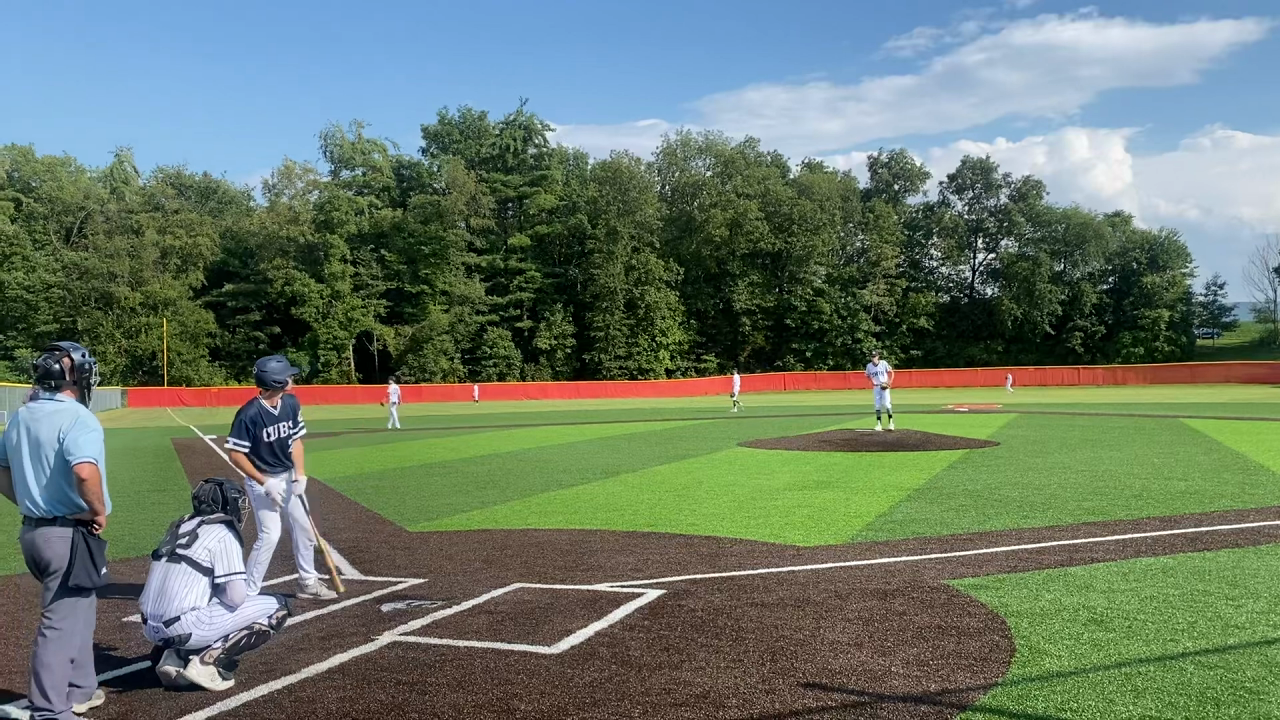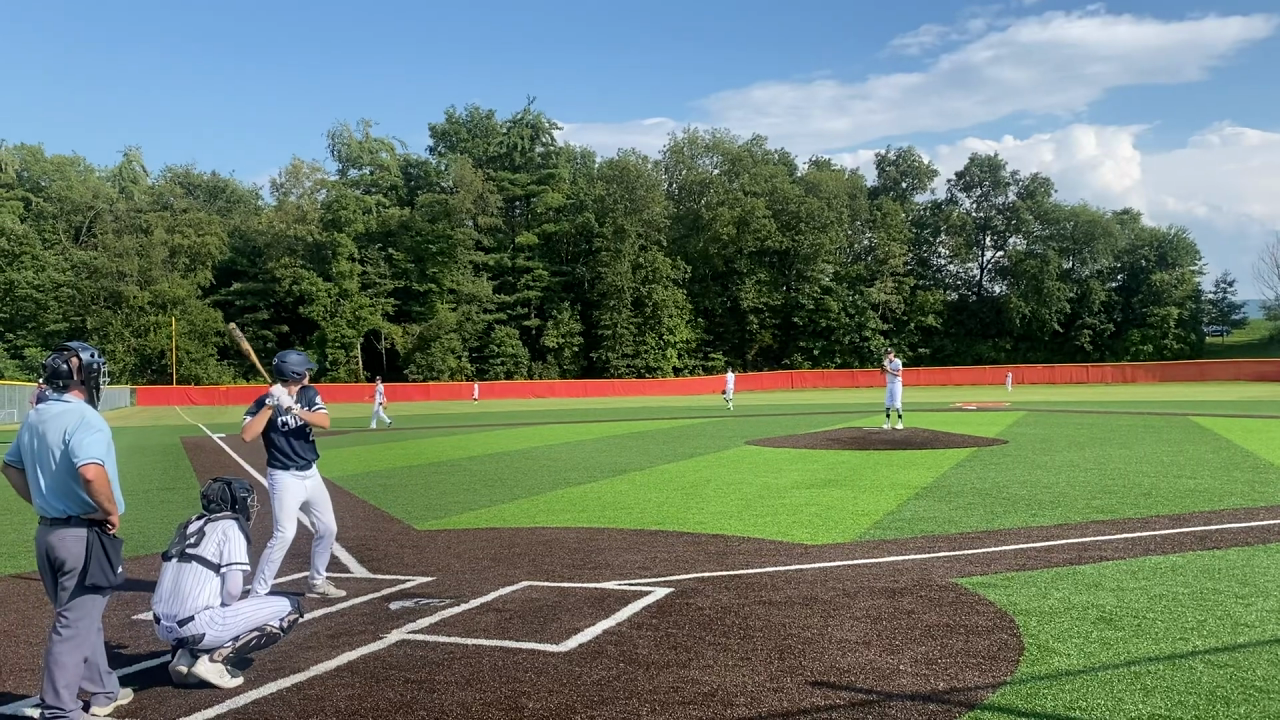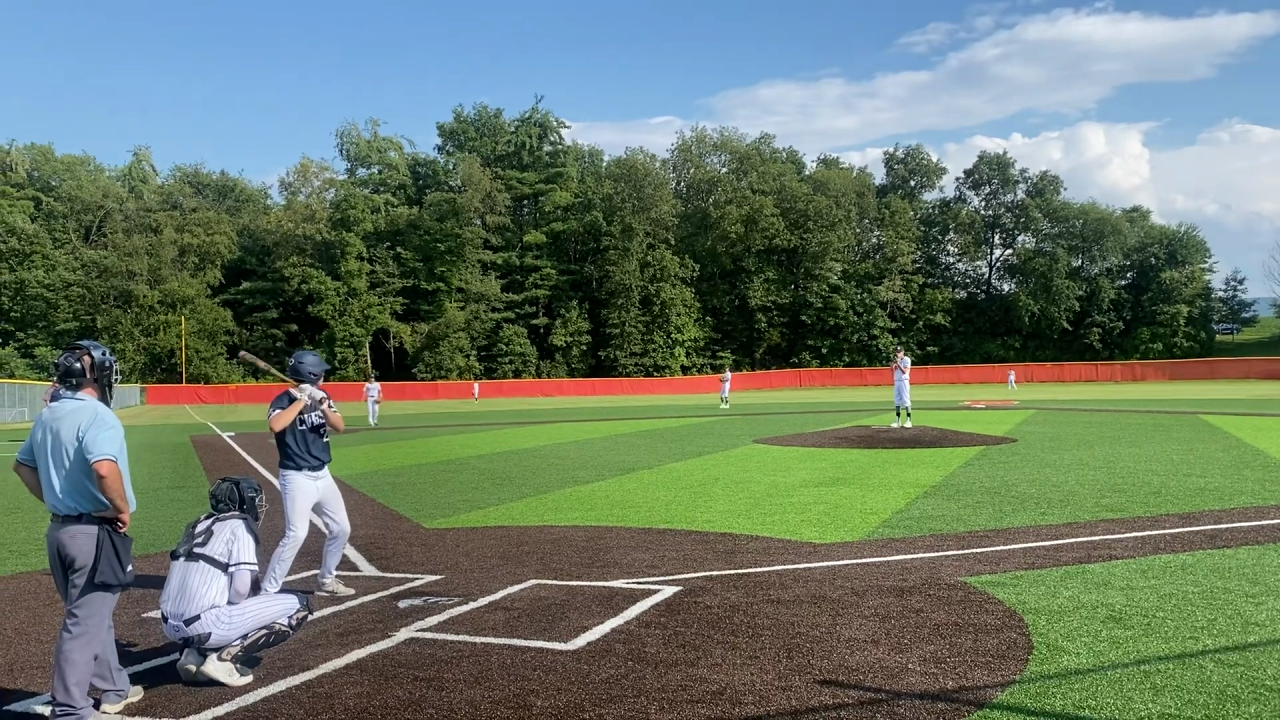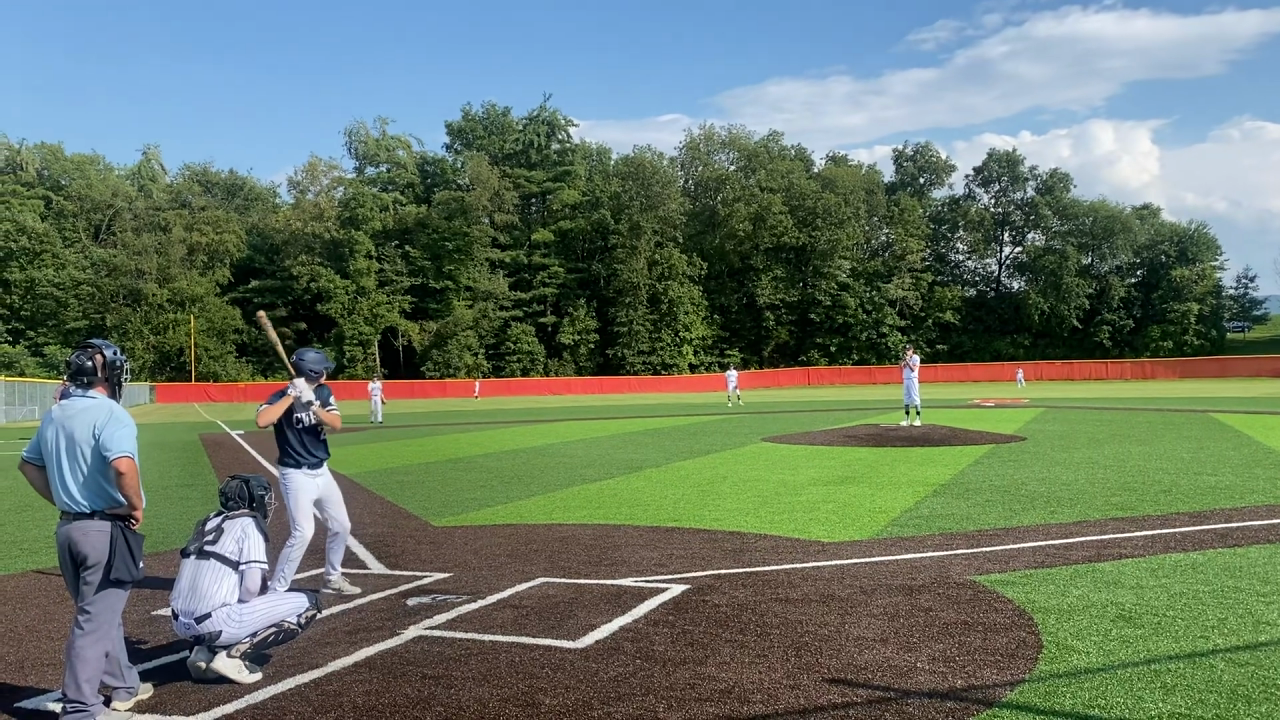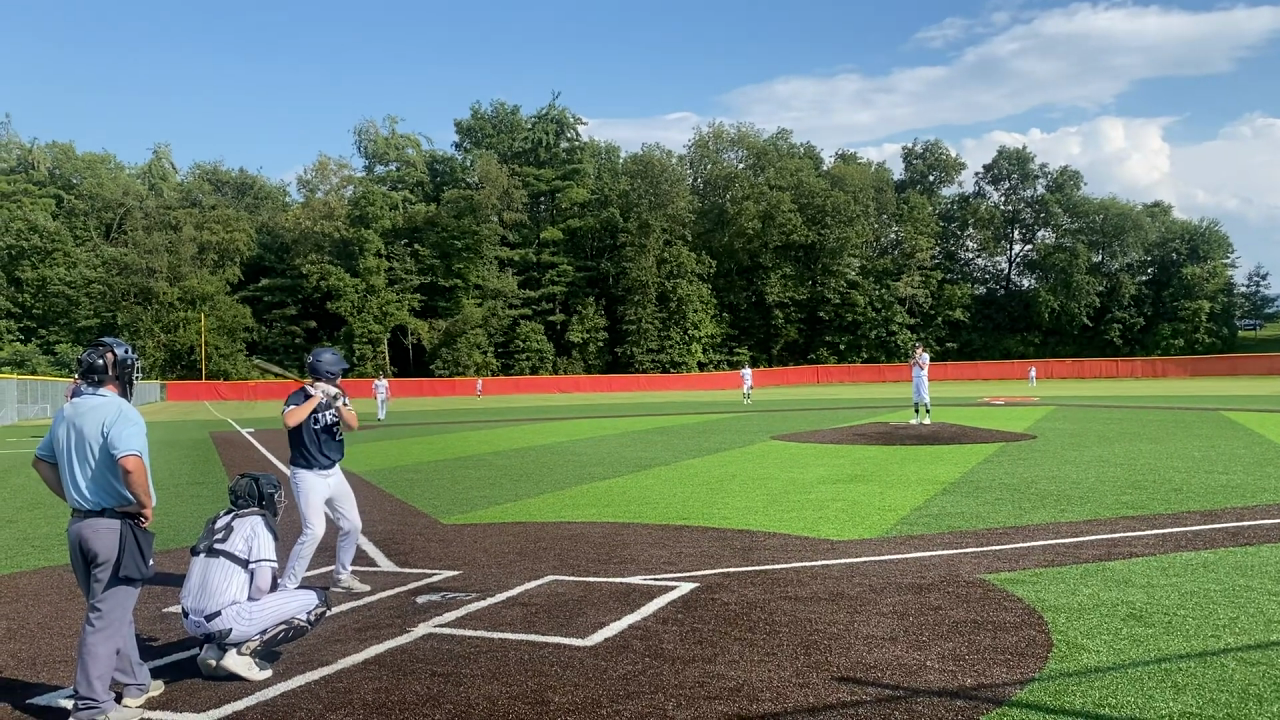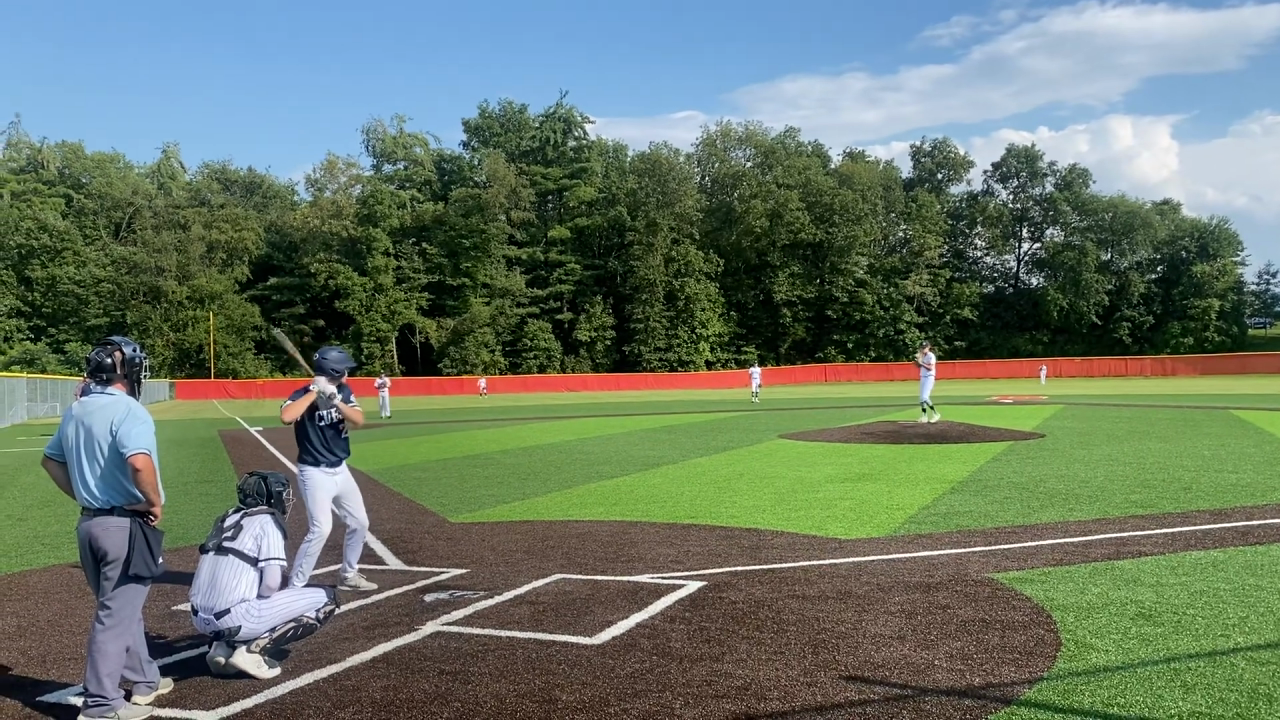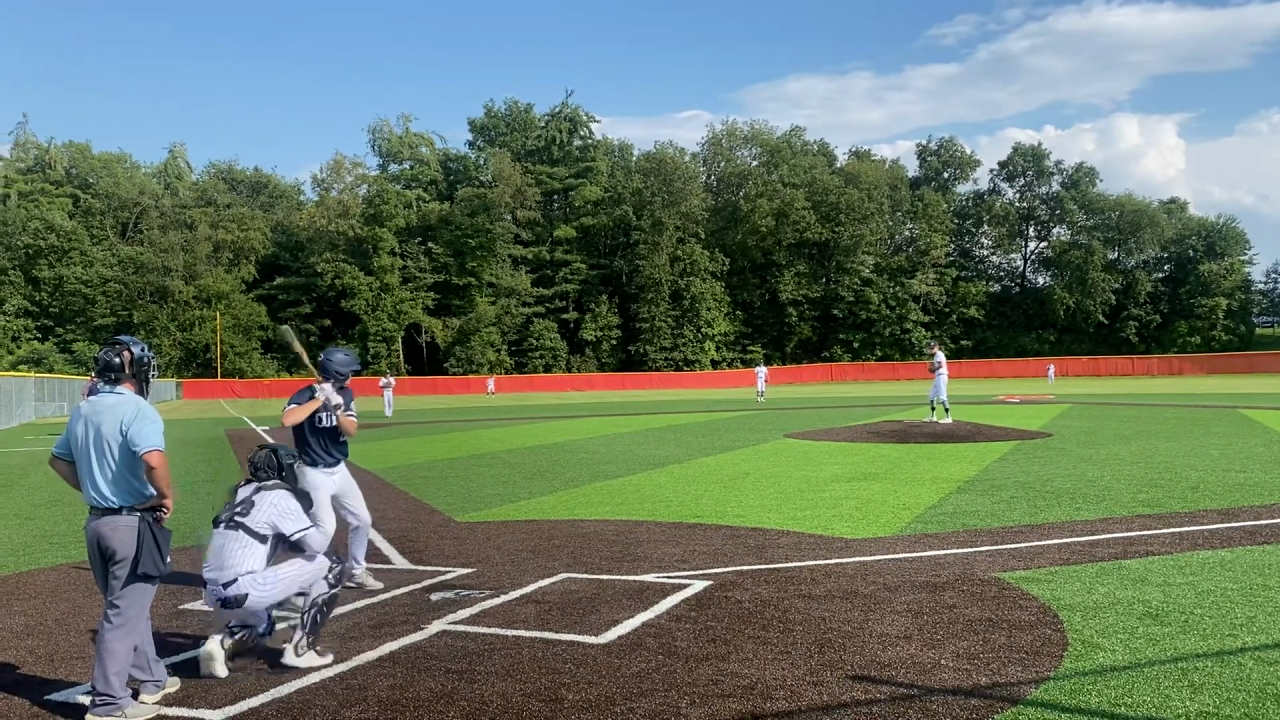
dt=0.7s
person 1, frame 1
right shoulder: (78, 418)
right elbow: (85, 472)
right wrist: (99, 512)
left hip: (31, 531)
right hip: (70, 535)
left knee: (73, 611)
right knee: (61, 625)
left ankle: (79, 689)
person 1, frame 2
left shoulder: (34, 418)
right shoulder: (84, 418)
right elbow: (91, 472)
right wrist: (111, 512)
left hip: (47, 531)
right hip: (83, 535)
left knee: (82, 617)
right knee: (74, 624)
person 1, frame 3
left shoulder: (47, 416)
right shoulder: (97, 415)
left elbow: (23, 465)
right elbow: (104, 468)
right wrist: (122, 509)
left hip: (59, 529)
right hip: (95, 532)
left knee: (94, 614)
right knee: (84, 621)
left ankle: (113, 689)
person 1, frame 4
left shoulder: (53, 415)
right shoulder: (110, 413)
left elbow: (28, 463)
right elbow: (122, 465)
right wrist: (136, 507)
left hip: (68, 527)
right hip: (105, 529)
left knee: (101, 611)
right knee: (96, 619)
left ankle: (123, 686)
person 1, frame 5
left shoulder: (65, 412)
right shoulder: (120, 411)
left elbow: (42, 461)
right elbow: (130, 464)
right wrist: (145, 504)
left hip: (79, 524)
right hip: (116, 527)
left knee: (114, 608)
right knee: (107, 615)
left ankle: (135, 683)
person 1, frame 6
left shoulder: (74, 411)
right shoulder: (128, 410)
left elbow: (50, 460)
right elbow: (139, 462)
right wrist: (154, 502)
left hip: (89, 523)
right hip: (125, 525)
left knee: (122, 607)
right knee: (116, 614)
left ankle: (144, 680)
person 1, frame 7
left shoulder: (82, 411)
right shoulder: (137, 410)
left elbow: (59, 459)
right elbow: (153, 459)
right wrist: (166, 495)
left hip: (97, 522)
right hip: (133, 524)
left knee: (129, 606)
right knee: (124, 613)
left ankle: (151, 679)
person 2, frame 1
left shoulder: (291, 402)
right shoulder: (249, 413)
left elbow: (296, 440)
right elbow: (235, 455)
left wrist: (299, 475)
right wrist: (264, 483)
left hip: (288, 477)
right hip: (262, 482)
left knee: (304, 528)
right knee: (269, 536)
left ankle: (308, 583)
right ankle: (247, 595)
person 2, frame 2
left shoulder: (308, 394)
right shoulder: (264, 402)
left elbow: (324, 422)
right elbow: (247, 436)
left wrist: (293, 407)
right wrist: (272, 405)
left hip: (311, 474)
right hip: (284, 478)
left knee: (328, 529)
right knee: (284, 535)
left ankle: (317, 583)
right ankle: (257, 595)
person 2, frame 3
left shoulder: (320, 397)
right shoulder: (283, 400)
left elbow: (339, 426)
right elbow: (276, 426)
left wrist: (323, 405)
right wrist: (302, 399)
left hip: (323, 475)
right hip: (296, 479)
left knee: (341, 529)
right knee: (296, 535)
left ankle: (326, 581)
right ankle: (267, 592)
person 2, frame 4
left shoulder: (322, 392)
right shoulder: (281, 397)
left elbow: (336, 424)
right elbow: (261, 421)
left wrist: (313, 405)
right wrist: (291, 395)
left hip: (322, 472)
right hip: (296, 476)
left knee: (341, 526)
right knee: (302, 534)
left ankle: (332, 579)
right ankle: (275, 591)
person 2, frame 5
left shoulder: (336, 394)
right shoulder: (299, 397)
left elbow: (353, 425)
right elbow: (289, 422)
left wrist: (337, 402)
right wrist: (317, 396)
left hip: (334, 472)
right hip: (308, 476)
left knee: (352, 525)
right knee: (313, 531)
left ankle: (342, 577)
right ankle: (285, 588)
person 2, frame 6
left shoulder: (343, 391)
right shoulder: (303, 395)
left elbow: (359, 420)
right elbow: (286, 417)
left wrist: (336, 400)
right wrist: (314, 391)
left hip: (341, 470)
right hip: (315, 474)
left knee: (359, 523)
right knee: (321, 529)
left ankle: (349, 575)
right ankle: (294, 587)
person 2, frame 7
left shoulder: (345, 394)
right shoulder: (305, 395)
left elbow: (351, 431)
right elbow: (287, 420)
left wrist: (338, 410)
right wrist: (319, 399)
left hip: (339, 470)
right hip: (313, 473)
left knee: (362, 520)
right knee: (325, 528)
left ankle: (356, 573)
person 3, frame 1
left shoulder: (181, 526)
right shoulder: (223, 533)
right elbow: (236, 597)
right wrist: (218, 591)
left hip: (152, 627)
right hip: (183, 627)
right knee: (277, 607)
left ankle: (175, 657)
right ankle: (206, 662)
person 3, frame 2
left shoulder: (189, 526)
right shoulder: (231, 526)
right elbow: (233, 589)
right wrist: (224, 613)
left hip: (163, 627)
right hip: (197, 626)
right knee: (290, 608)
left ankle: (186, 656)
right ankle: (216, 660)
person 3, frame 3
left shoulder: (199, 525)
right shoulder: (240, 526)
right elbow: (240, 589)
right wrist: (230, 614)
left hip: (171, 625)
right hip: (204, 625)
right knee: (298, 606)
left ankle: (196, 653)
right ankle: (224, 658)
person 3, frame 4
left shoulder: (208, 522)
right shoulder: (249, 524)
right elbow: (251, 587)
right wrist: (241, 614)
left hip: (181, 623)
right hip: (215, 622)
right knee: (308, 603)
left ankle: (205, 651)
right ankle: (233, 655)
person 3, frame 5
left shoulder: (218, 521)
right shoulder: (258, 523)
right elbow: (262, 585)
right wrist: (249, 615)
left hip: (191, 621)
right hip: (224, 620)
right knee: (317, 600)
left ankle: (215, 648)
right ankle: (243, 653)
person 3, frame 6
left shoulder: (227, 519)
right shoulder: (267, 521)
right elbow: (272, 583)
left hip: (201, 619)
right hip: (233, 619)
right knee: (326, 599)
left ankle: (223, 647)
right ankle: (252, 651)
person 3, frame 7
left shoulder: (242, 491)
right shoulder: (280, 495)
right elbow: (318, 545)
left hip: (214, 592)
right hip: (241, 589)
left knee: (261, 622)
right knee: (331, 566)
left ankle: (221, 642)
right ankle: (301, 649)
